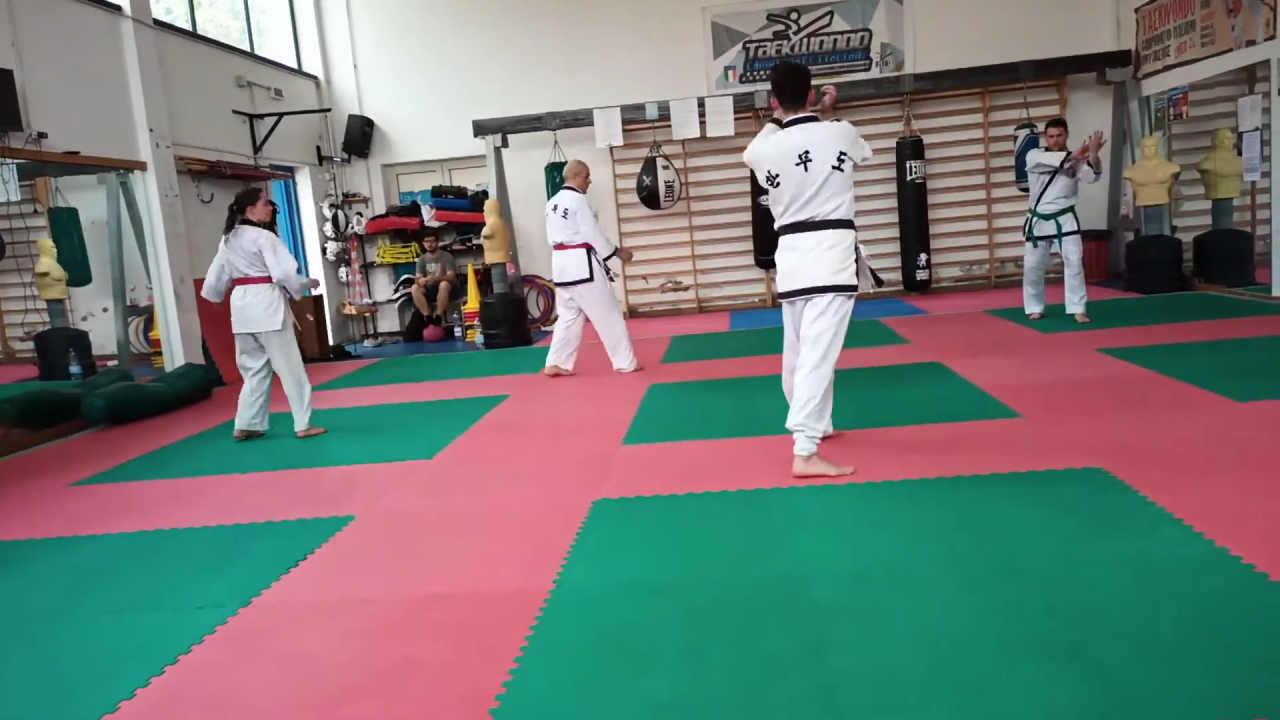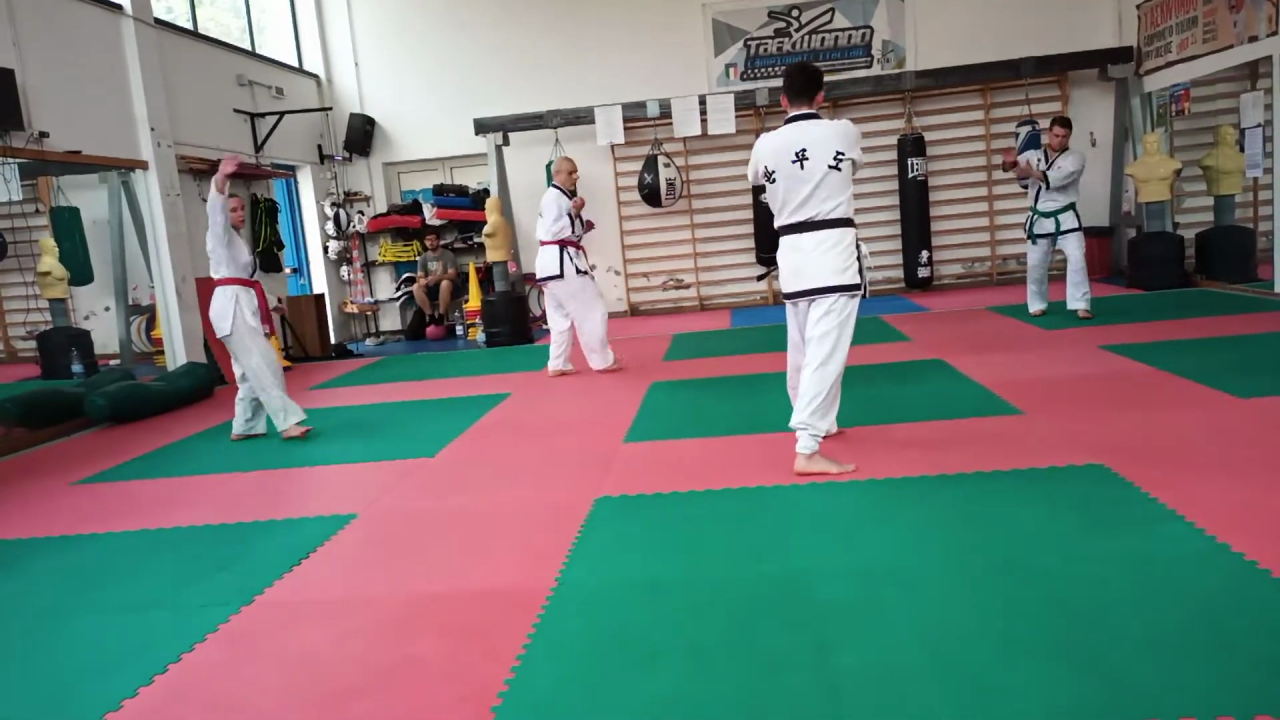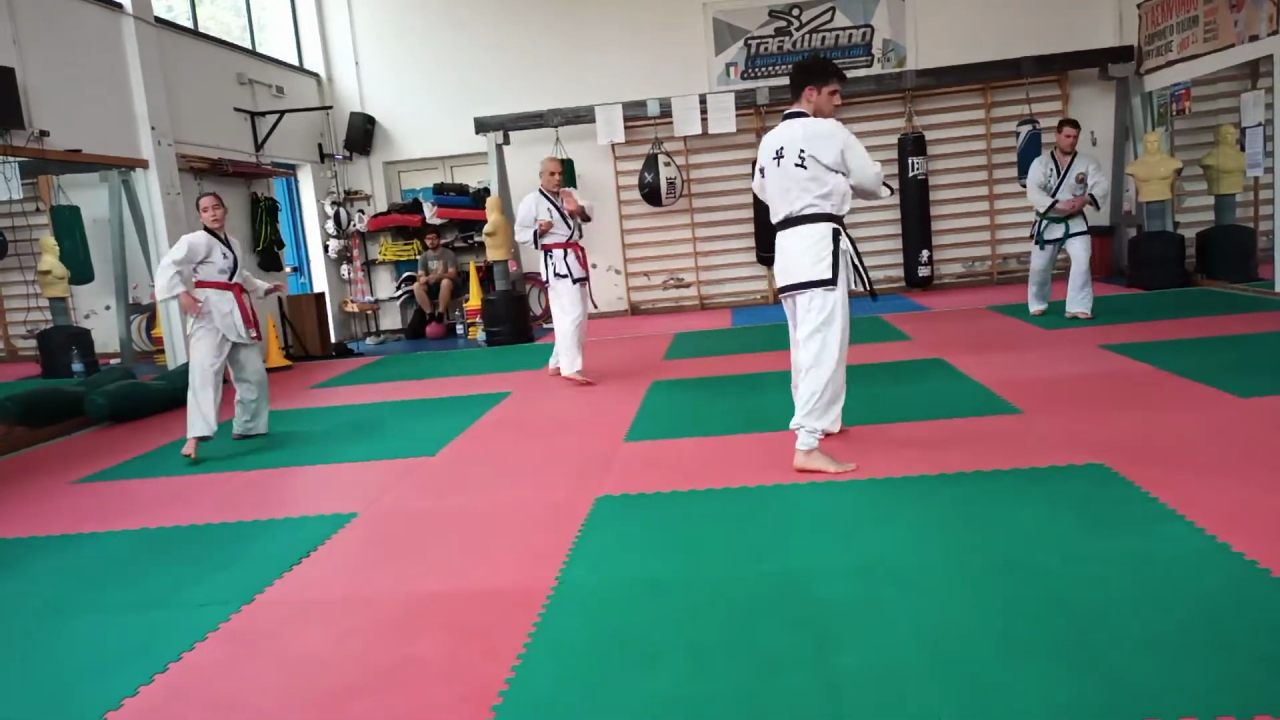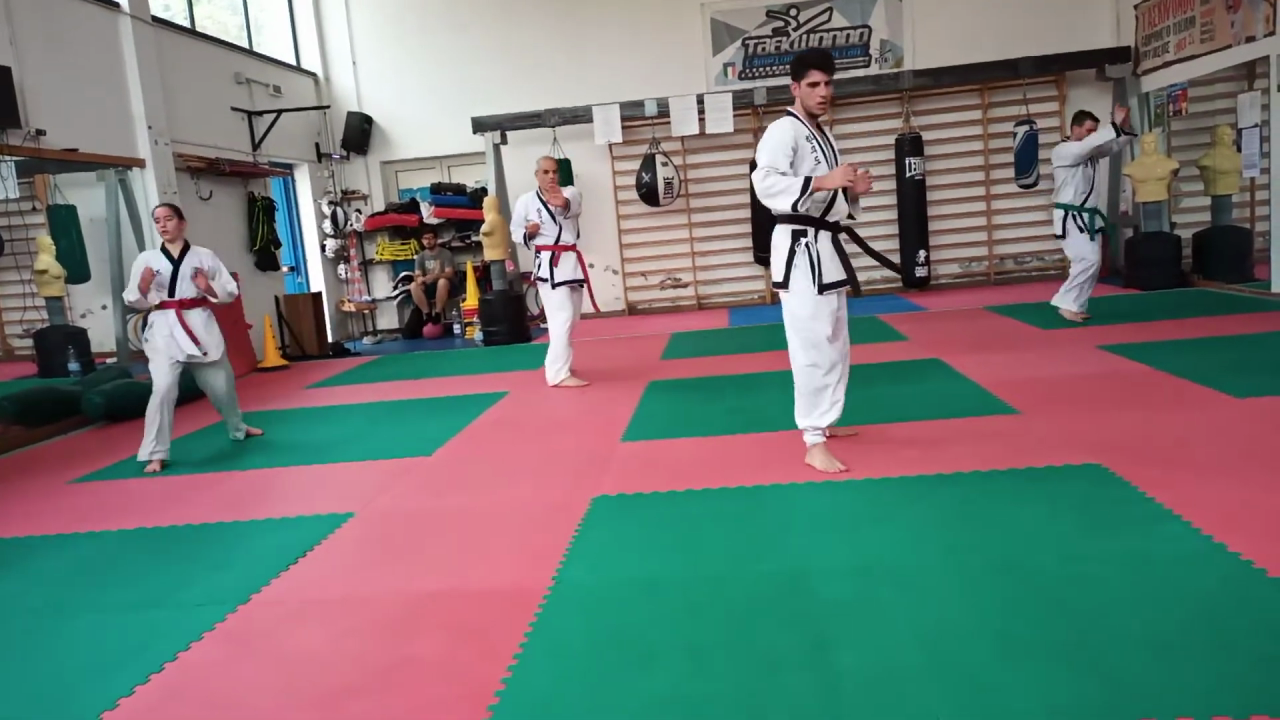
dt=0.3s
person 1, frame 1
left shoulder: (762, 149)
right shoulder: (840, 133)
right elbow: (860, 151)
left wrist: (783, 117)
right wrist: (829, 112)
left hip: (790, 253)
right hip: (831, 250)
left knee: (799, 348)
right knee: (819, 350)
left ankle: (811, 425)
right ankle: (805, 453)
person 1, frame 2
left shoulder: (764, 145)
right shoulder: (844, 132)
left hip: (792, 251)
right hip: (833, 248)
left knee: (804, 346)
right knee: (826, 351)
left ankle: (813, 422)
right ankle: (807, 451)
person 1, frame 3
left shoulder: (769, 141)
right shoulder: (828, 132)
left elbow: (762, 188)
right elbow: (870, 179)
right wrist: (845, 183)
left hip: (787, 246)
right hip: (819, 245)
left knee: (808, 344)
right knee: (823, 347)
left ankle: (817, 420)
right ankle: (807, 447)
person 1, frame 4
left shoulder: (823, 135)
right shoulder: (783, 131)
right elbow: (767, 182)
left wrist: (853, 187)
right wrist: (821, 183)
left hip: (826, 247)
right hip: (799, 249)
left knee: (834, 343)
right knee: (813, 347)
left ankle: (822, 420)
right ankle: (814, 442)
person 2, frame 1
left shoulder: (228, 239)
right shoulder: (265, 238)
left elbow: (218, 274)
right elbow: (284, 273)
left wrist: (215, 294)
right wrist: (307, 284)
left hip: (241, 305)
right hip: (268, 304)
left knee: (254, 368)
right knee: (290, 366)
left ankle: (246, 425)
right ankle: (303, 424)
person 2, frame 2
left shoulder: (234, 240)
right shoulder: (221, 235)
right elbow: (217, 211)
left wrist: (265, 307)
right wrist: (220, 180)
left hip: (241, 304)
right hip: (233, 309)
left knee: (251, 373)
right knee: (262, 367)
left ankle: (245, 426)
right ankle: (288, 422)
person 2, frame 3
left shoulder: (231, 243)
right shoulder: (197, 241)
right elbow: (171, 263)
left wrist: (265, 288)
right wrist: (182, 292)
left hip: (235, 312)
right hip: (209, 312)
left knee: (253, 373)
right knee: (205, 372)
left ankle: (248, 425)
right ankle: (196, 435)
person 2, frame 4
left shoulder: (203, 255)
right shoulder: (146, 259)
left elbow: (229, 290)
right elbow: (134, 300)
left wrist: (210, 288)
right wrist: (142, 289)
left hip: (199, 328)
right hip: (163, 331)
left knee: (221, 386)
right knee: (163, 389)
left ankle: (238, 428)
right ankle: (156, 452)
person 3, frame 1
left shoulder: (552, 202)
right shoulder: (579, 200)
right elbow: (592, 234)
right wrist: (617, 252)
left hip: (560, 262)
right hip: (582, 262)
left knee: (568, 315)
right knee: (608, 314)
left ankle: (556, 362)
right ankle: (625, 362)
person 3, frame 2
left shoulder: (564, 196)
right shoulder: (554, 197)
right elbow: (556, 229)
left wrist: (583, 227)
right wrist: (574, 213)
left hip: (557, 261)
right hip: (561, 261)
left knee: (561, 316)
right knee: (593, 308)
left ankle: (558, 364)
right ankle: (601, 360)
person 3, frame 3
left shoulder: (569, 195)
right shoulder: (531, 201)
left elbow: (586, 210)
right elbow: (520, 234)
left wrist: (579, 209)
right wrist: (540, 231)
left hip: (572, 259)
right hip: (555, 262)
left knee: (576, 314)
right knee: (571, 313)
left ankle: (558, 363)
right ankle: (569, 367)
person 3, frame 4
left shoulder: (569, 192)
right shoulder: (526, 201)
left elbow: (571, 208)
right elbow: (516, 232)
left wrist: (562, 202)
right wrist: (529, 232)
left hip: (571, 260)
right hip: (547, 263)
left knee: (570, 317)
right knee: (561, 317)
left ankle: (558, 362)
right ankle: (560, 374)
person 4, frame 1
left shoulder: (1078, 160)
right shoulder: (1035, 155)
left elbow: (1090, 175)
right elbow: (1045, 160)
left wrist: (1093, 155)
right wrist: (1072, 157)
left hip: (1065, 220)
right hip: (1038, 221)
left knee: (1074, 263)
right knee: (1033, 267)
left ankle: (1078, 309)
right ankle: (1035, 308)
person 4, frame 2
left shoulder: (1076, 157)
right shoulder: (1034, 156)
left elbow: (1062, 175)
right elbow: (1016, 164)
left wrist: (1033, 174)
right wrist: (1009, 161)
left hip: (1065, 219)
right hip: (1039, 220)
left knee: (1077, 260)
right knee: (1036, 266)
left ankle: (1080, 305)
right ankle: (1038, 305)
person 4, frame 3
left shoulder: (1087, 162)
right shoulder: (1041, 163)
left elbow: (1102, 185)
right elbow: (1034, 190)
left wrist: (1087, 200)
right wrist: (1057, 205)
left hip: (1075, 224)
right hip: (1047, 224)
left knee: (1081, 263)
right knee: (1039, 268)
left ankle: (1077, 307)
right ankle: (1037, 304)
person 4, frame 4
left shoulder: (1089, 150)
right shoulder: (1063, 151)
left elbow: (1115, 144)
right elbow: (1096, 140)
left wrist: (1123, 124)
right wrist: (1115, 124)
left hip: (1088, 216)
right hip: (1071, 218)
left knee: (1090, 262)
right knee: (1089, 260)
left ankle: (1076, 306)
right ankle: (1067, 303)
